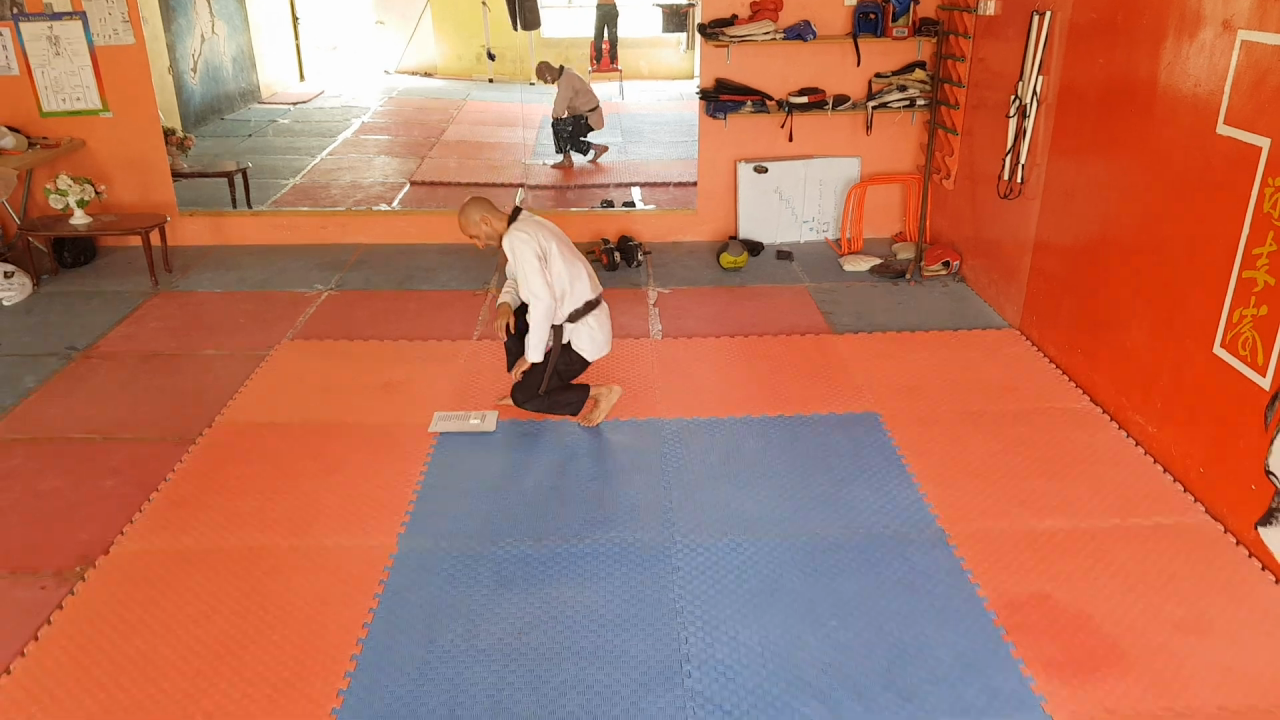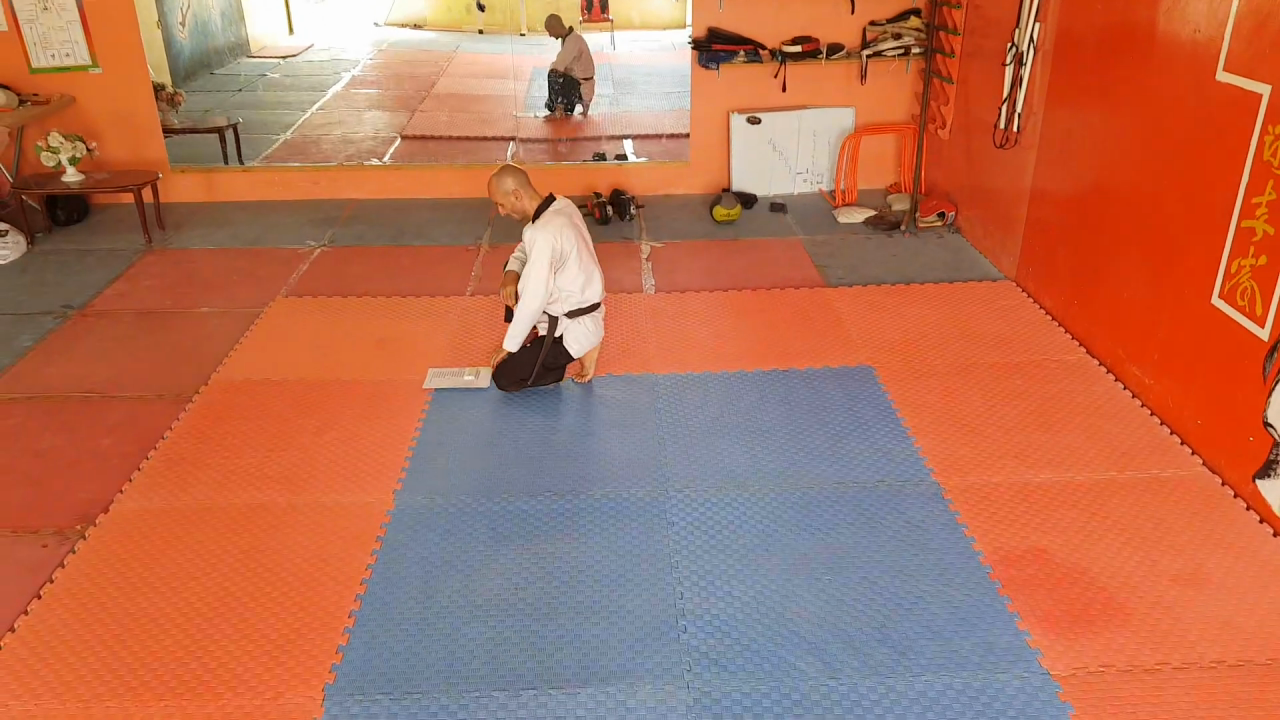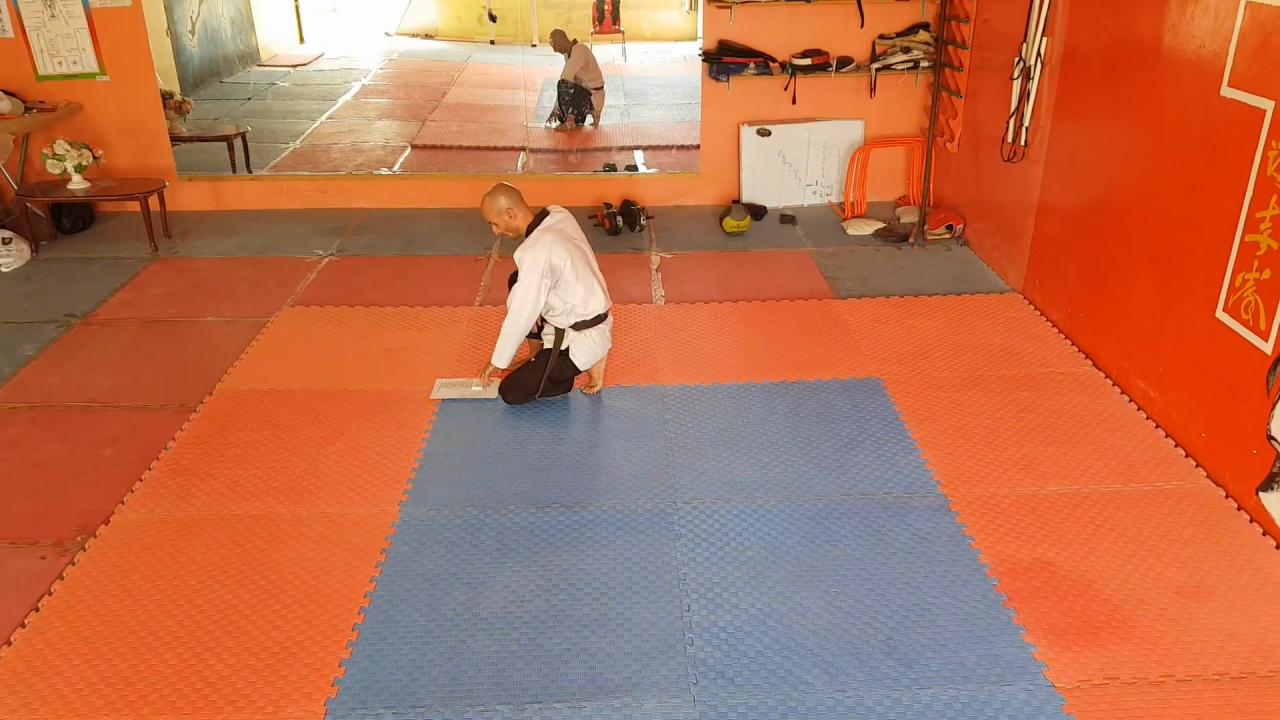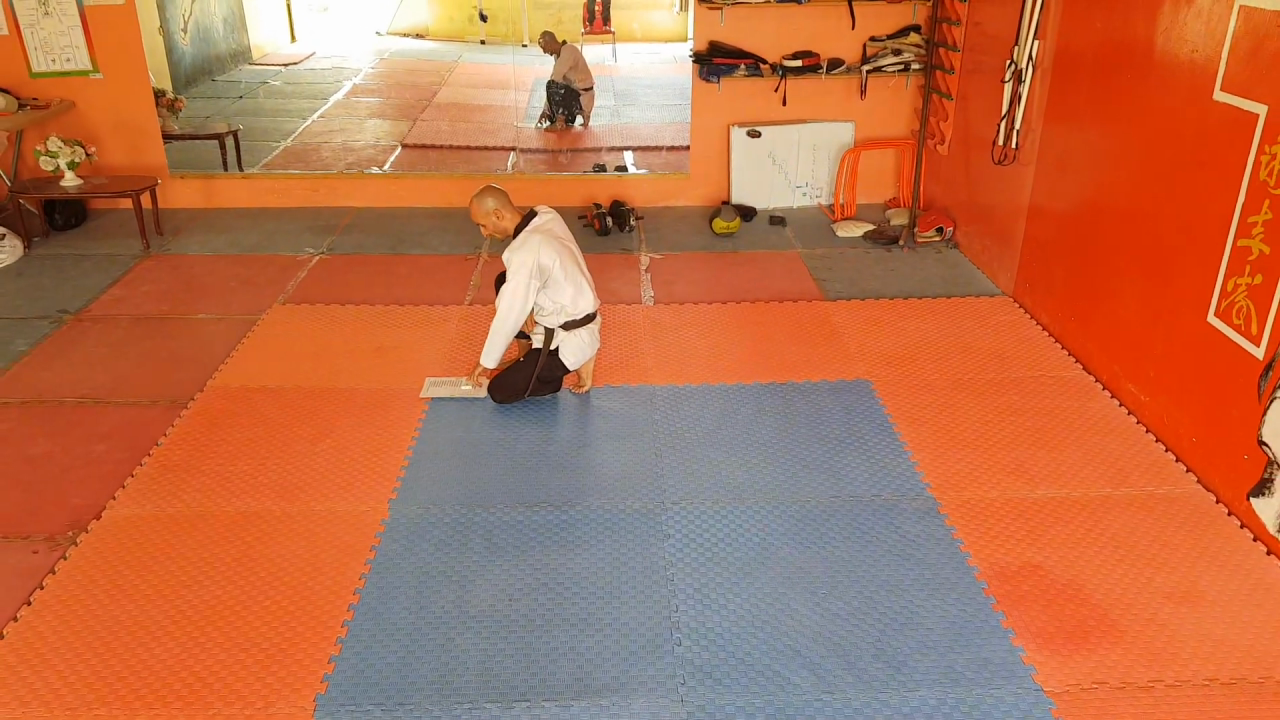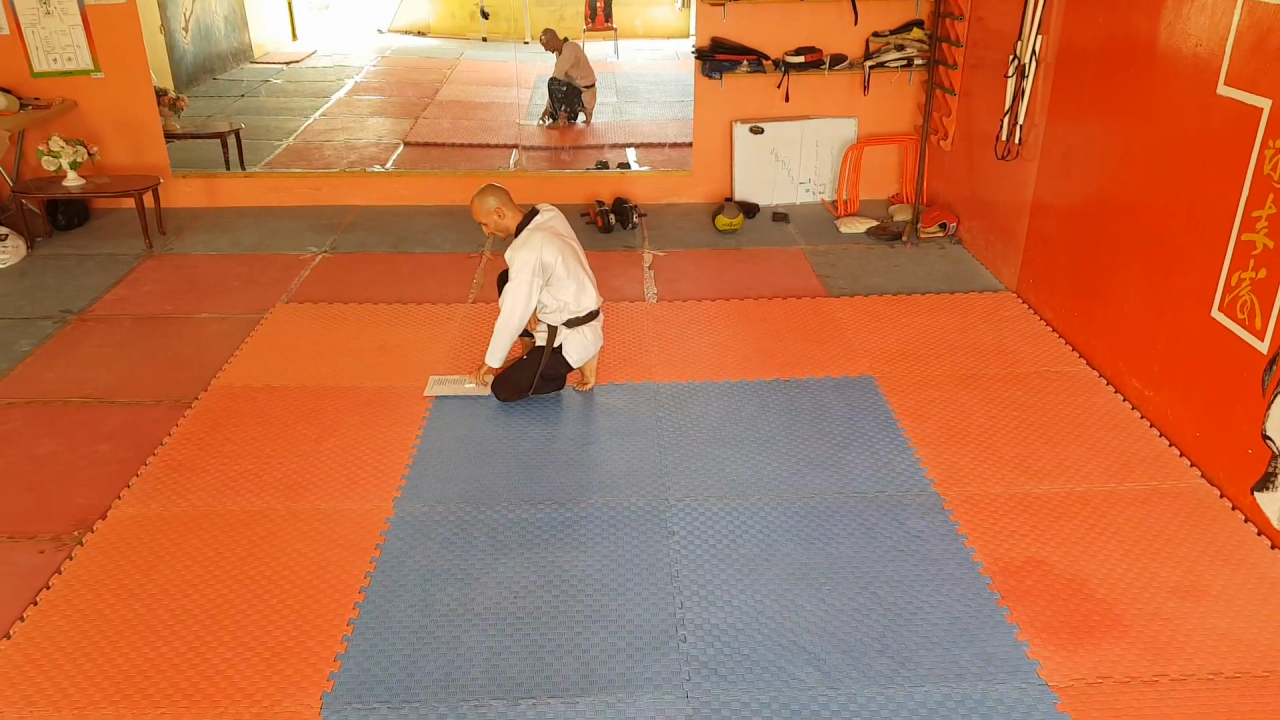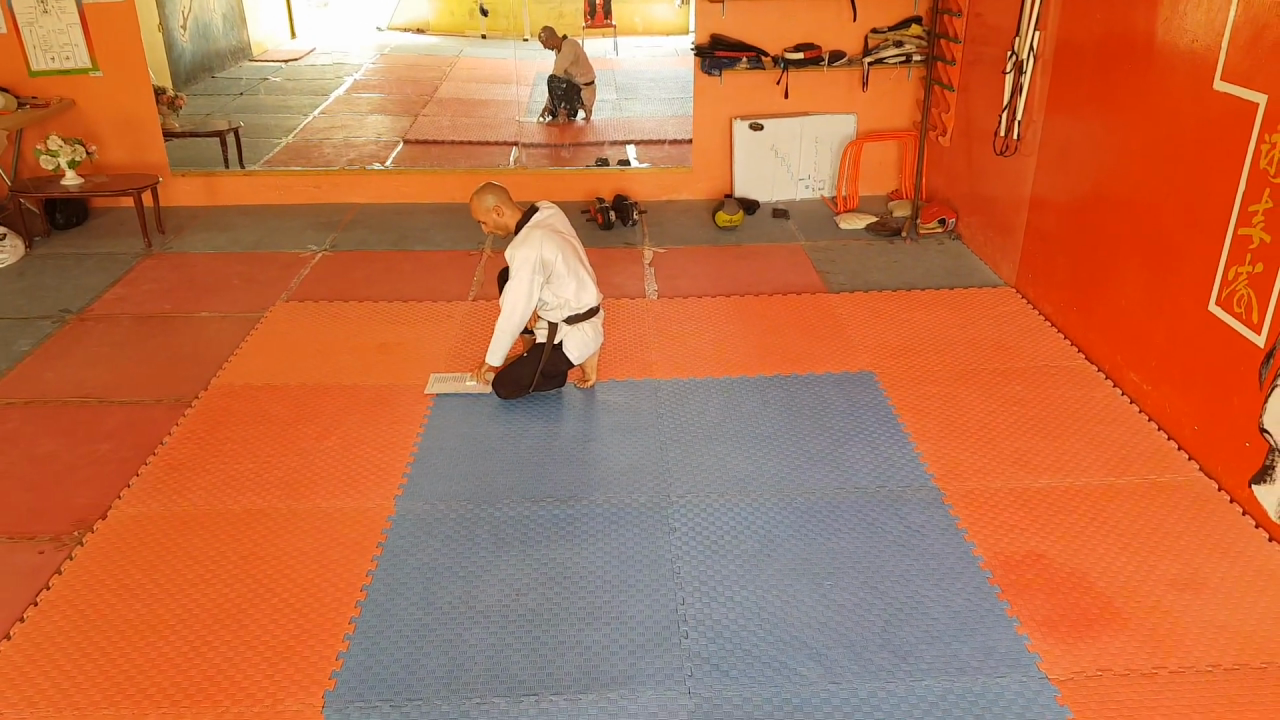
dt=0.5s
person 1, frame 1
left shoulder: (518, 238)
right shoulder: (528, 224)
left elbow: (543, 301)
right elbow: (517, 277)
left wrist: (532, 356)
right wrist: (504, 303)
left hip: (582, 332)
right hip: (579, 315)
left knee: (525, 396)
right knee: (510, 322)
left ankle: (600, 395)
person 1, frame 2
left shoulder: (545, 233)
right shoulder: (561, 205)
left elbow: (532, 300)
right elbow: (526, 247)
left wrist: (509, 345)
right wrist: (511, 274)
left hip: (573, 329)
right hip: (579, 307)
left knee: (504, 378)
right knee: (516, 274)
left ankle: (580, 351)
right ankle: (531, 342)
person 1, frame 3
left shoulder: (536, 252)
right shoulder: (558, 215)
left elbow: (520, 316)
left wrist: (498, 361)
right wrist: (528, 302)
left hip: (583, 339)
right hip: (590, 315)
left knee: (511, 392)
right knee: (519, 283)
left ankle: (586, 360)
right ankle: (539, 356)
person 1, frame 4
left shoulder: (525, 252)
right shoulder: (546, 215)
left elbow: (508, 317)
left wrist: (486, 362)
right wrist: (524, 305)
left hip: (571, 339)
right hip: (576, 311)
left knee: (499, 391)
right knee: (505, 283)
left ankle: (576, 361)
right ankle: (527, 356)
person 1, frame 5
left shoulder: (527, 251)
right shoulder: (548, 213)
left elbow: (512, 316)
left wrist: (491, 361)
right wrist: (529, 306)
left hip: (573, 337)
right hip: (578, 310)
left knee: (503, 389)
right knee: (507, 281)
left ankle: (578, 358)
right ankle: (530, 354)
person 1, frame 6
left shoulder: (527, 249)
right shoulder: (547, 210)
left elbow: (513, 315)
left wrist: (491, 360)
right wrist: (530, 303)
left hip: (574, 334)
right hip: (578, 305)
left knee: (504, 387)
right knee: (507, 278)
left ankle: (580, 356)
right ankle: (532, 351)
